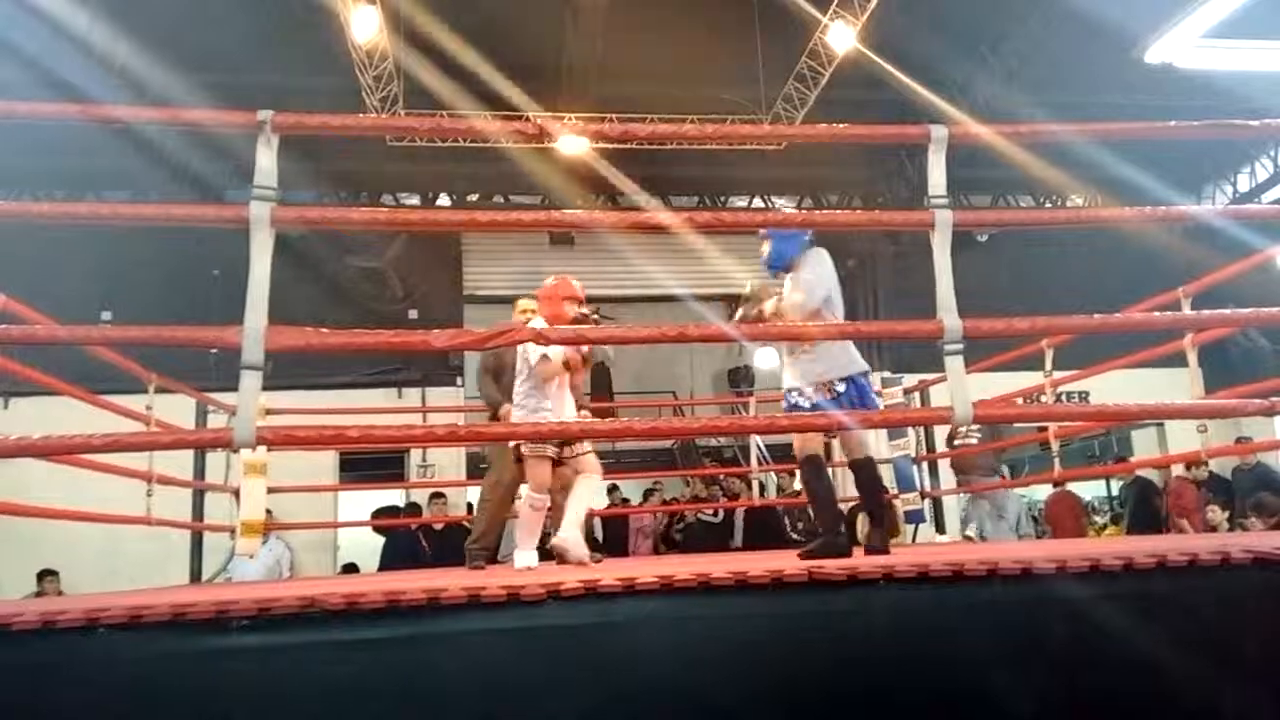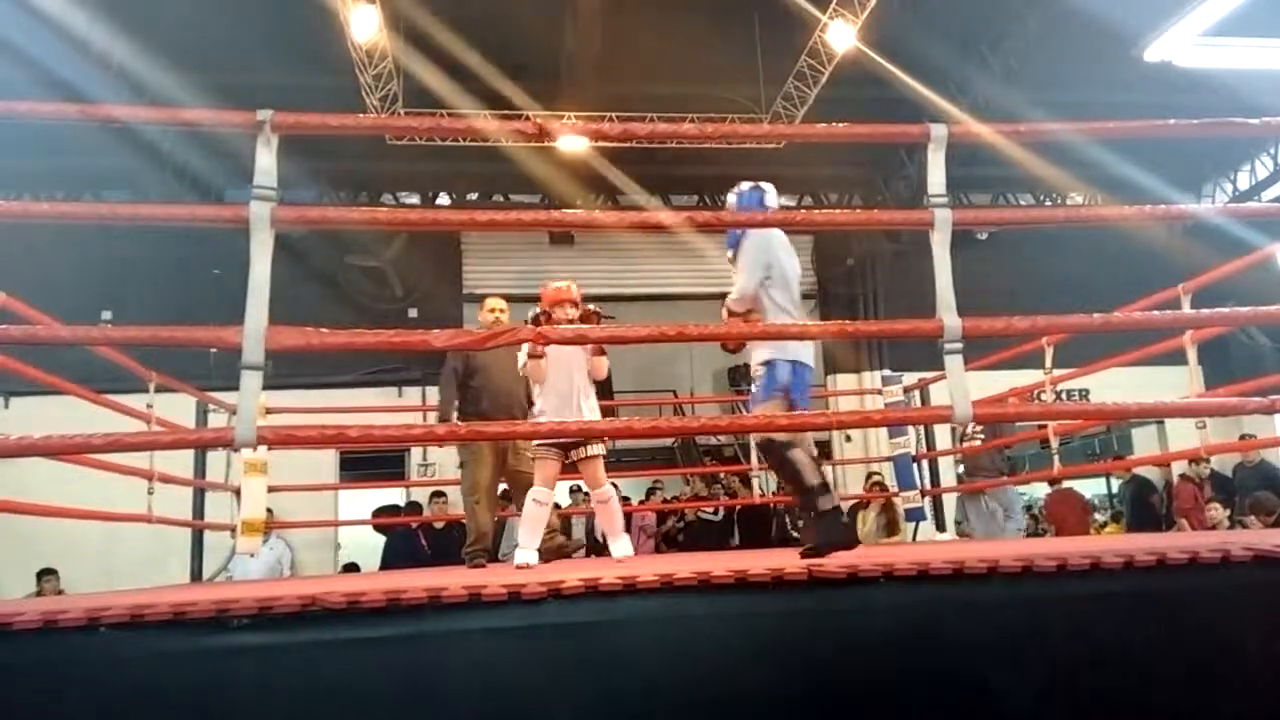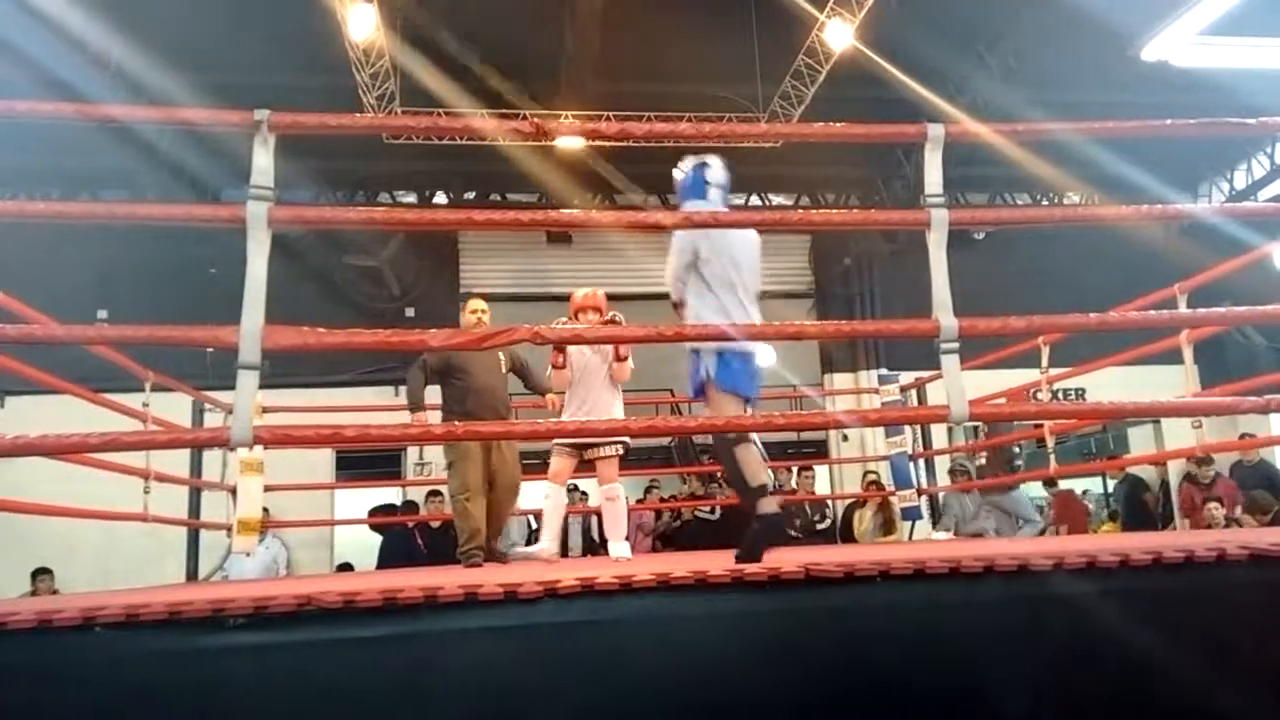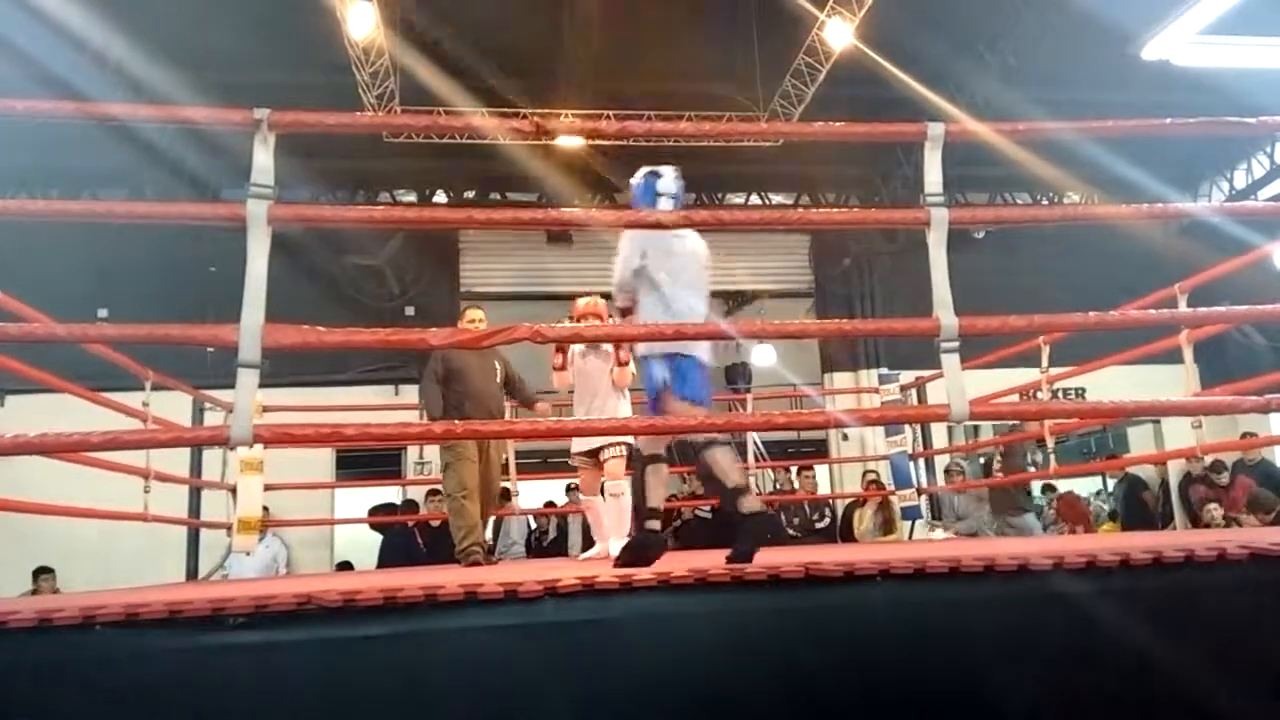
dt=0.3s
person 1, frame 1
left shoulder: (816, 259)
right shoulder: (786, 280)
left elbow: (804, 303)
left wrist: (773, 305)
right wrist: (756, 312)
left hip: (839, 373)
right hip: (801, 383)
left knee: (857, 452)
right knee: (808, 455)
left ankle: (878, 526)
right ankle: (834, 535)
person 1, frame 2
left shoulder: (760, 236)
right shoulder: (778, 245)
left elbow: (741, 298)
left wrist: (732, 307)
left hip: (781, 355)
right hip: (783, 355)
left knee: (772, 437)
right knee: (795, 448)
left ankle: (827, 513)
right ankle: (832, 526)
person 1, frame 3
left shoulder: (694, 216)
right shoulder: (746, 231)
left elbow: (677, 280)
left wrist: (684, 303)
left hip: (716, 339)
right hip: (744, 337)
left knee: (728, 429)
right knee: (733, 431)
left ankle: (768, 517)
right ankle: (768, 513)
person 1, frame 4
left shoulder: (641, 228)
right shoulder: (695, 241)
left elbow: (623, 282)
left wrist: (627, 310)
left hip: (666, 347)
right hip: (694, 346)
left knee: (696, 435)
right knee: (651, 441)
left ankle: (752, 512)
right ankle: (650, 532)
person 2, frame 1
right shoulder: (537, 330)
left elbow: (573, 377)
right elbow: (546, 370)
left wrist: (582, 346)
right wrist: (574, 356)
left hip: (562, 417)
right hip: (535, 417)
left knee: (590, 470)
right knee: (541, 484)
left ankle: (568, 535)
right ankle: (525, 551)
person 2, frame 2
right shoulder: (537, 340)
left elbow: (599, 372)
right elbow: (535, 375)
right wrist: (536, 337)
left hip: (585, 420)
right hip: (549, 421)
left knee: (597, 480)
right knee: (542, 483)
left ankle: (618, 540)
right ankle: (526, 550)
person 2, frame 3
left shoulder: (612, 342)
right shoulder: (568, 344)
left elbow: (622, 376)
right elbow: (560, 383)
left wrist: (619, 341)
right wrist: (558, 348)
left hip: (607, 422)
right hip: (573, 423)
left knee: (608, 480)
right knee: (555, 477)
left ankle: (618, 543)
right ankle: (548, 544)
person 2, frame 4
left shoulder: (615, 348)
right shoulder: (573, 351)
left elbow: (623, 382)
right elbow: (562, 385)
left wrist: (621, 348)
right wrist: (560, 350)
left knee: (616, 480)
right knee: (588, 488)
left ankle: (619, 540)
right ankle: (603, 542)
person 3, frame 1
right shoulder: (498, 346)
right elbow: (483, 378)
right wrist: (499, 405)
left knee: (559, 486)
right knee: (498, 490)
right ankle: (479, 550)
person 3, frame 2
left shoulder: (518, 347)
right shoulder: (466, 347)
left elbow: (531, 387)
right elbow: (448, 382)
right wrist: (446, 418)
left knee: (530, 484)
right knee: (479, 492)
left ankle: (550, 540)
right ankle: (477, 551)
person 3, frame 3
left shoulder: (500, 348)
right shoulder: (449, 347)
left elbow: (524, 369)
right elbow: (418, 372)
left wrist: (545, 392)
right wrist: (417, 407)
left knee: (507, 486)
right knee: (468, 490)
left ankle: (490, 543)
right ankle: (471, 550)
person 3, frame 4
left shoulder: (496, 356)
right shoulder: (447, 352)
left elbow: (516, 384)
right elbow: (430, 385)
left wrist: (535, 402)
right wrist: (435, 419)
left knee: (487, 492)
right knee: (463, 490)
left ankle: (475, 547)
right ankle: (469, 550)
